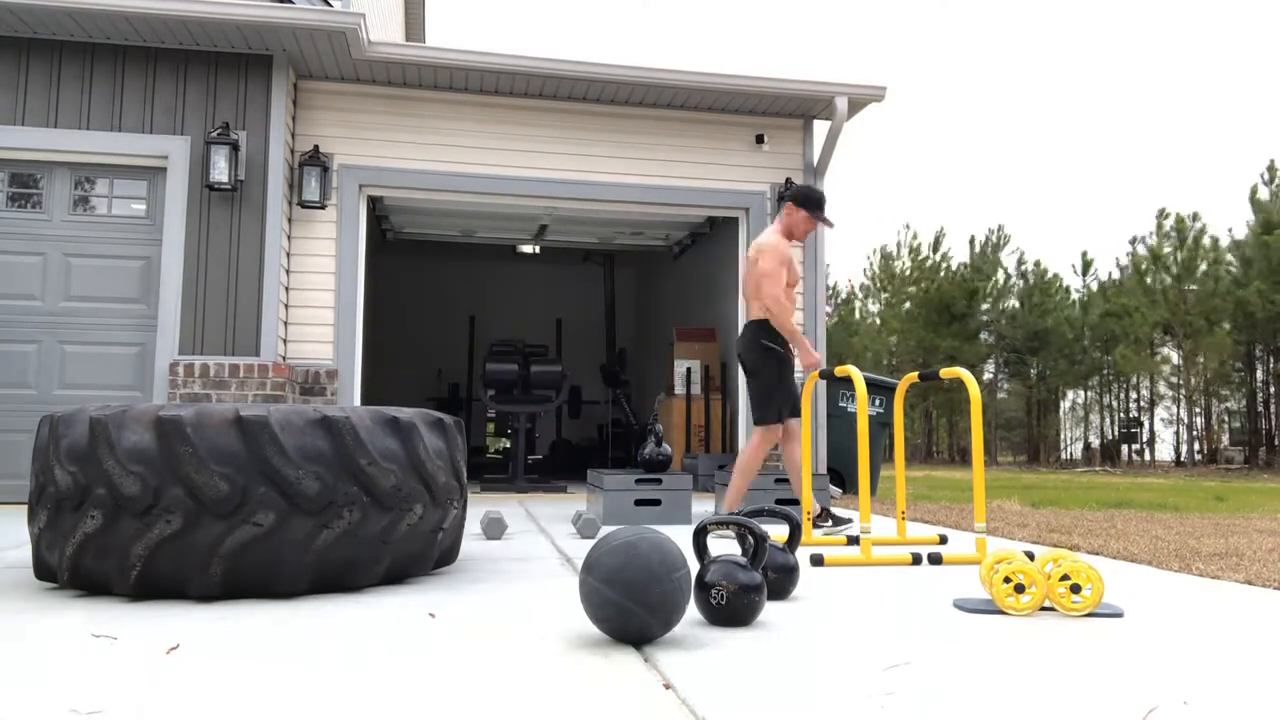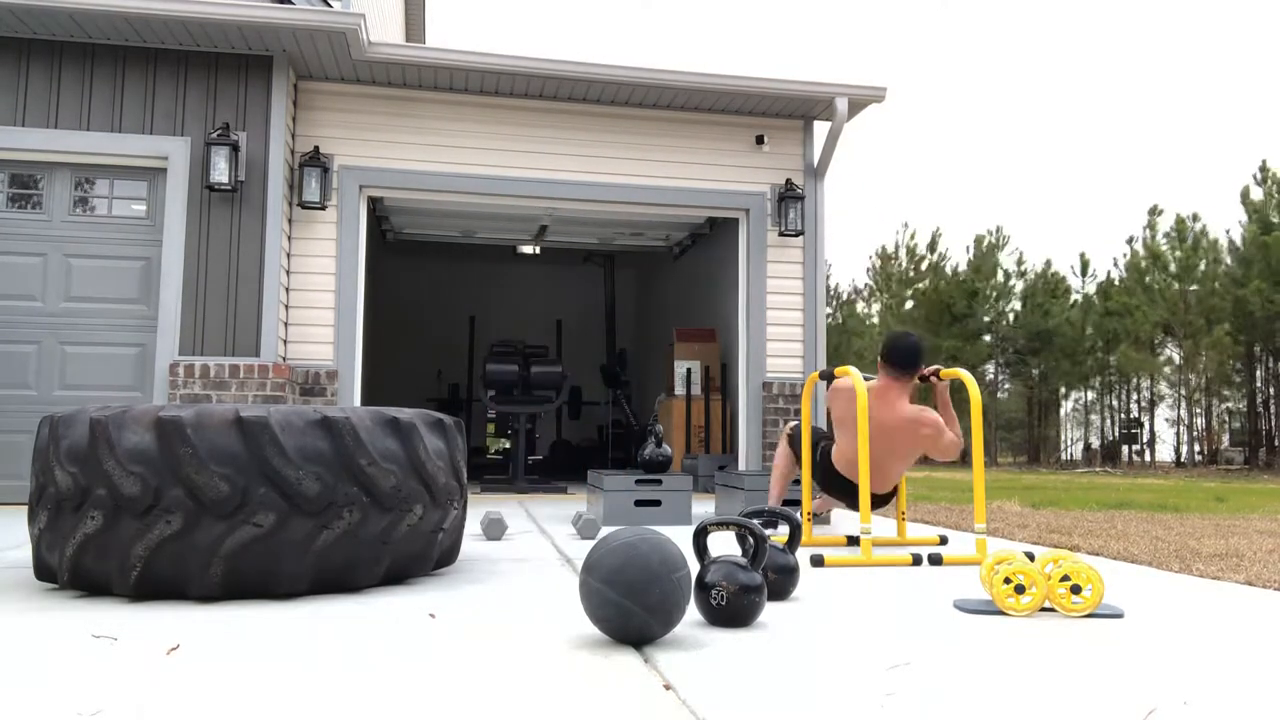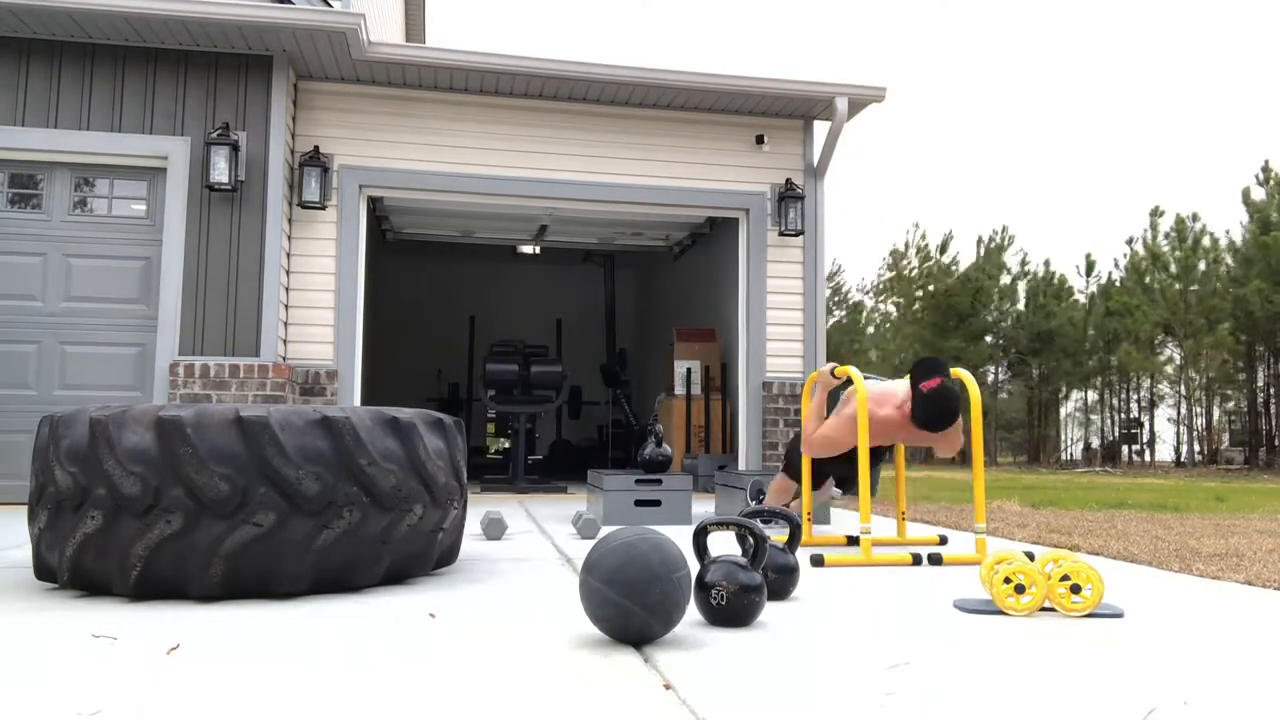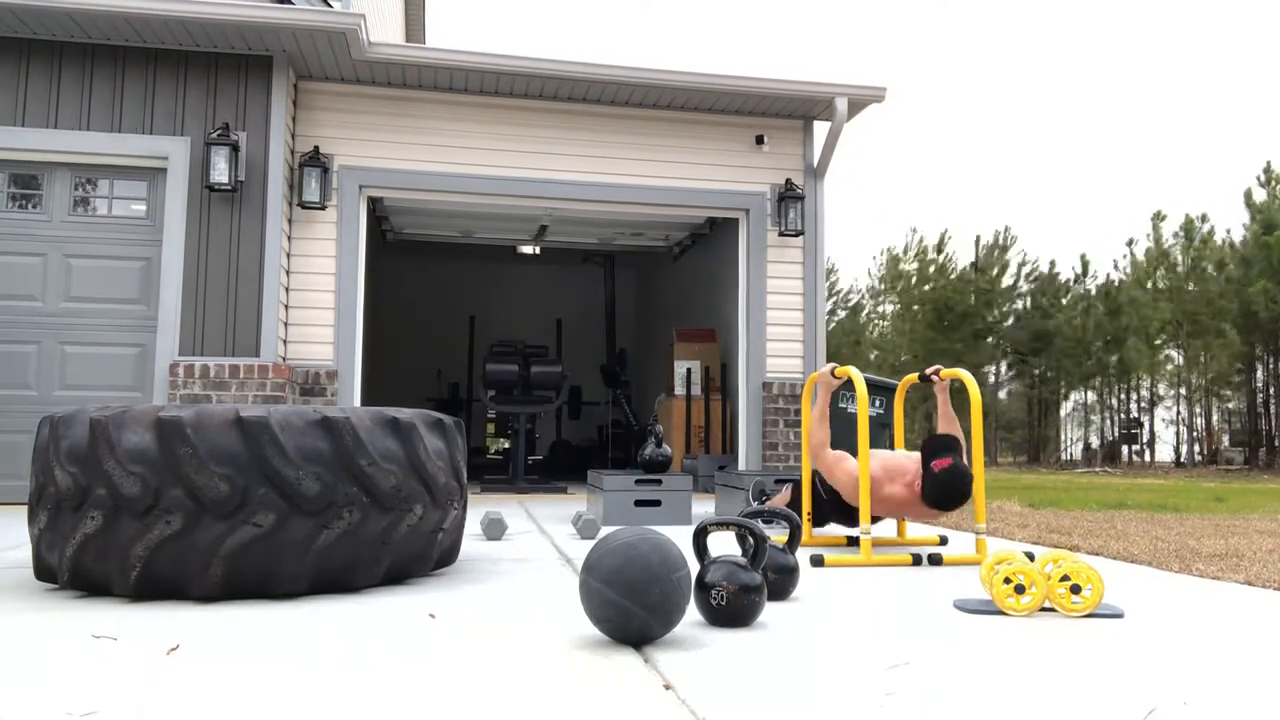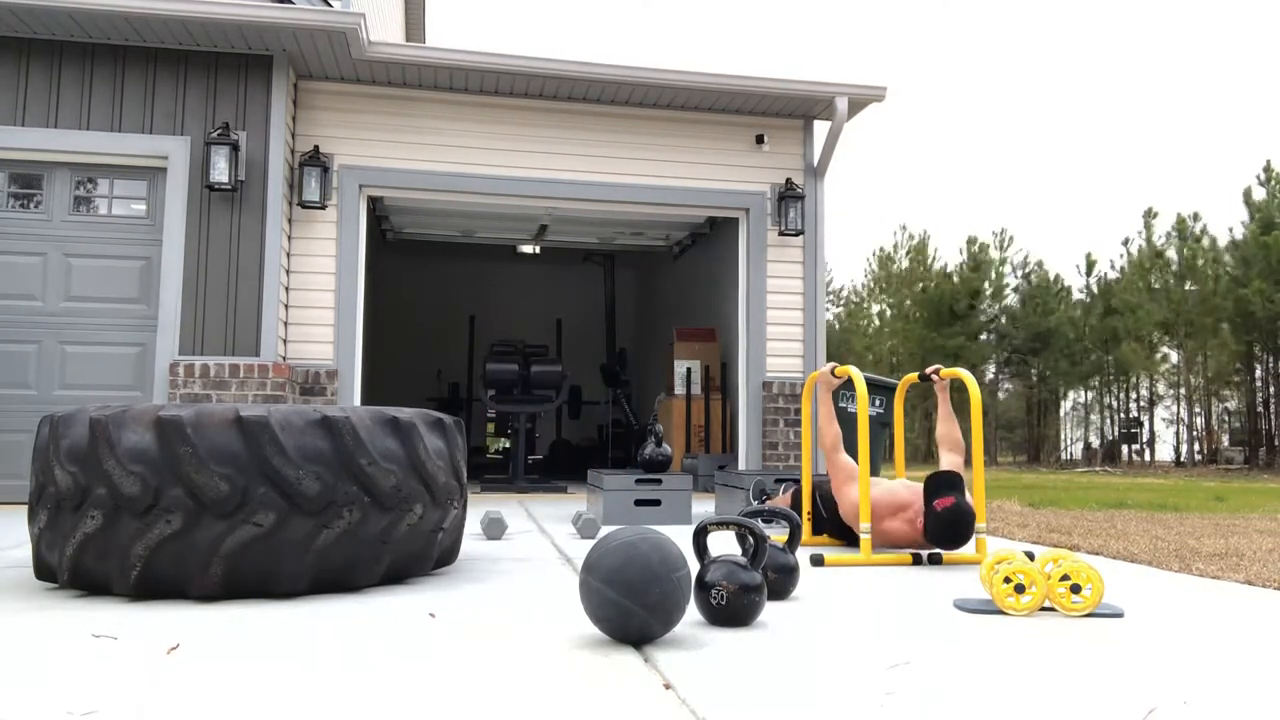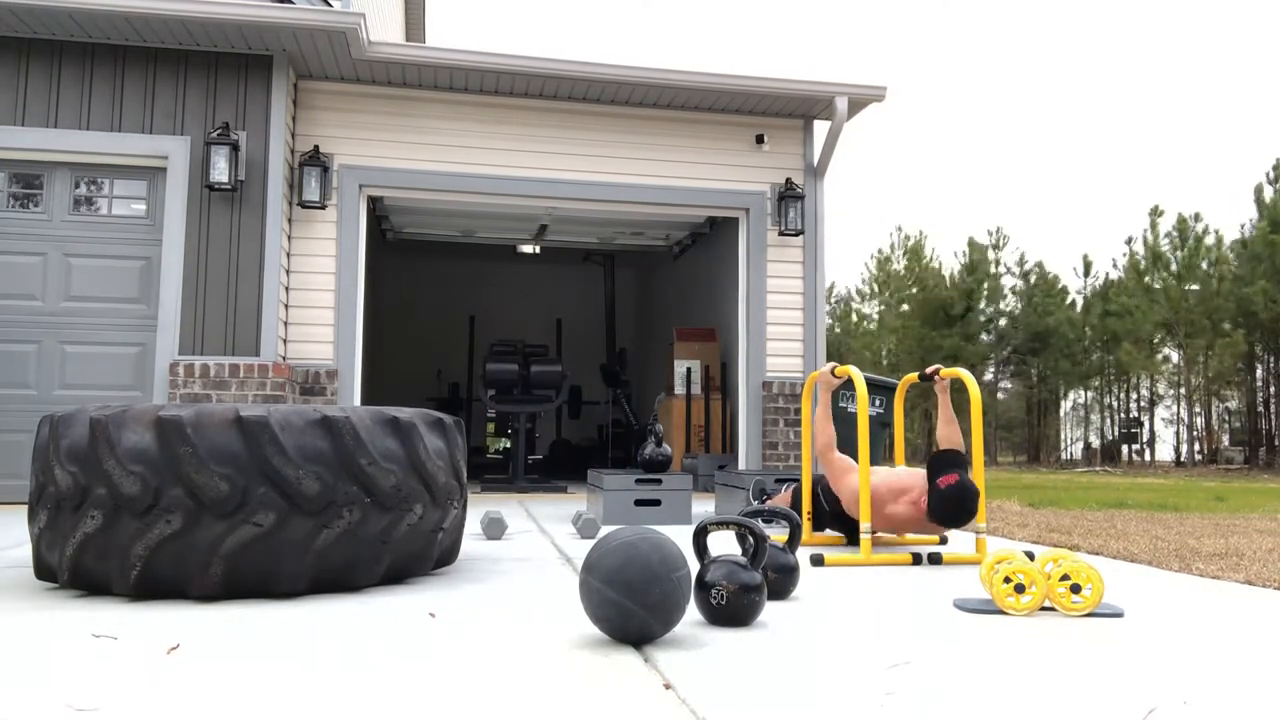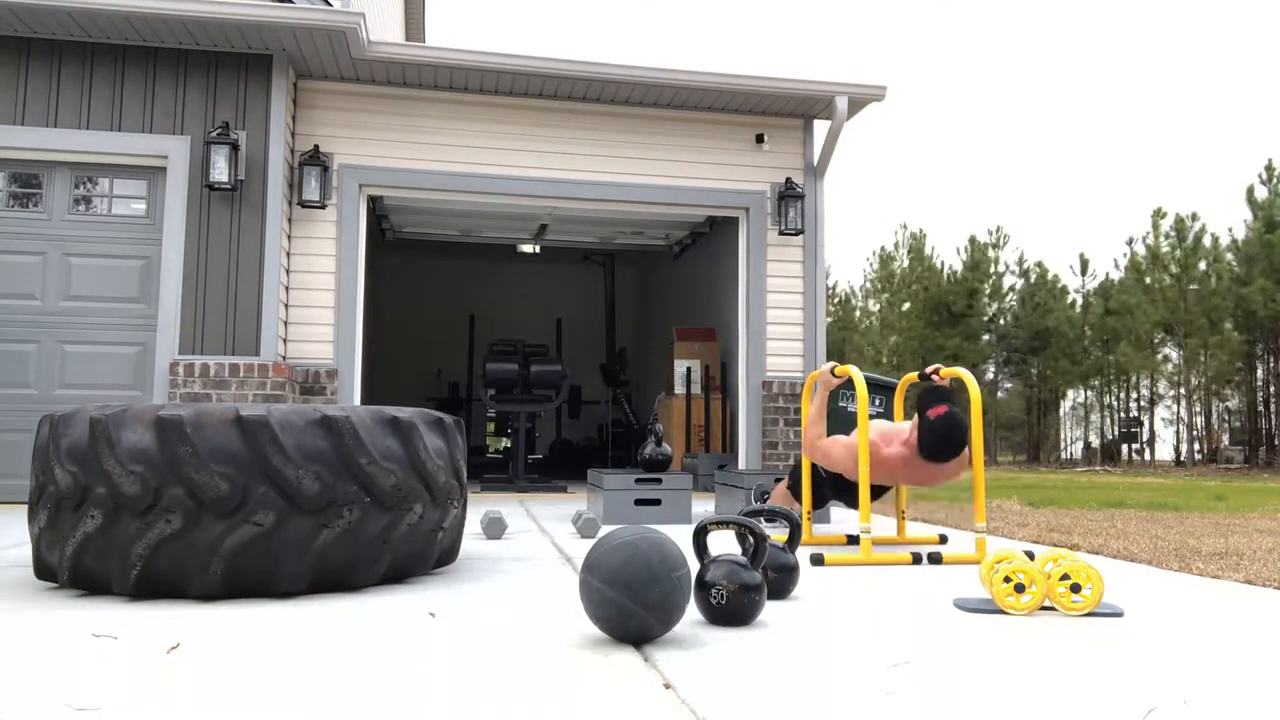
dt=0.2s
person 1, frame 1
left shoulder: (775, 247)
right shoulder: (774, 247)
right elbow: (773, 301)
left wrist: (802, 348)
right wrist: (803, 347)
left hip: (762, 343)
right hip: (764, 345)
left knee: (791, 429)
right knee: (767, 433)
left ankle: (814, 512)
right ankle: (729, 515)
person 1, frame 2
left shoulder: (846, 393)
right shoulder: (925, 425)
right elbow: (954, 448)
right wrist: (944, 395)
left hip: (835, 475)
left knee: (791, 432)
person 1, frame 3
left shoulder: (865, 417)
right shoulder: (949, 434)
left elbow: (810, 446)
right elbow: (949, 448)
left wrist: (822, 388)
right wrist: (942, 383)
right hip: (874, 449)
person 1, frame 4
right shoulder: (958, 488)
left elbow: (818, 452)
right elbow: (953, 446)
left wrist: (824, 392)
right wrist: (942, 395)
left hip: (835, 496)
left knee: (795, 495)
person 1, frame 5
right shoulder: (960, 512)
left elbow: (833, 453)
right elbow: (954, 453)
left wrist: (825, 391)
right wrist: (943, 395)
left hip: (833, 510)
left knee: (797, 497)
left ankle: (766, 506)
person 1, frame 6
left shoulder: (869, 498)
right shoulder: (960, 504)
left elbow: (826, 454)
right elbow: (954, 450)
left wrist: (824, 392)
right wrist: (943, 395)
left hip: (837, 507)
left knee: (796, 494)
left ankle: (768, 506)
person 1, frame 7
left shoulder: (868, 452)
right shoulder: (958, 461)
left elbow: (811, 446)
right elbow: (948, 435)
left wrist: (823, 389)
right wrist: (942, 388)
left hip: (836, 472)
right hip: (870, 486)
